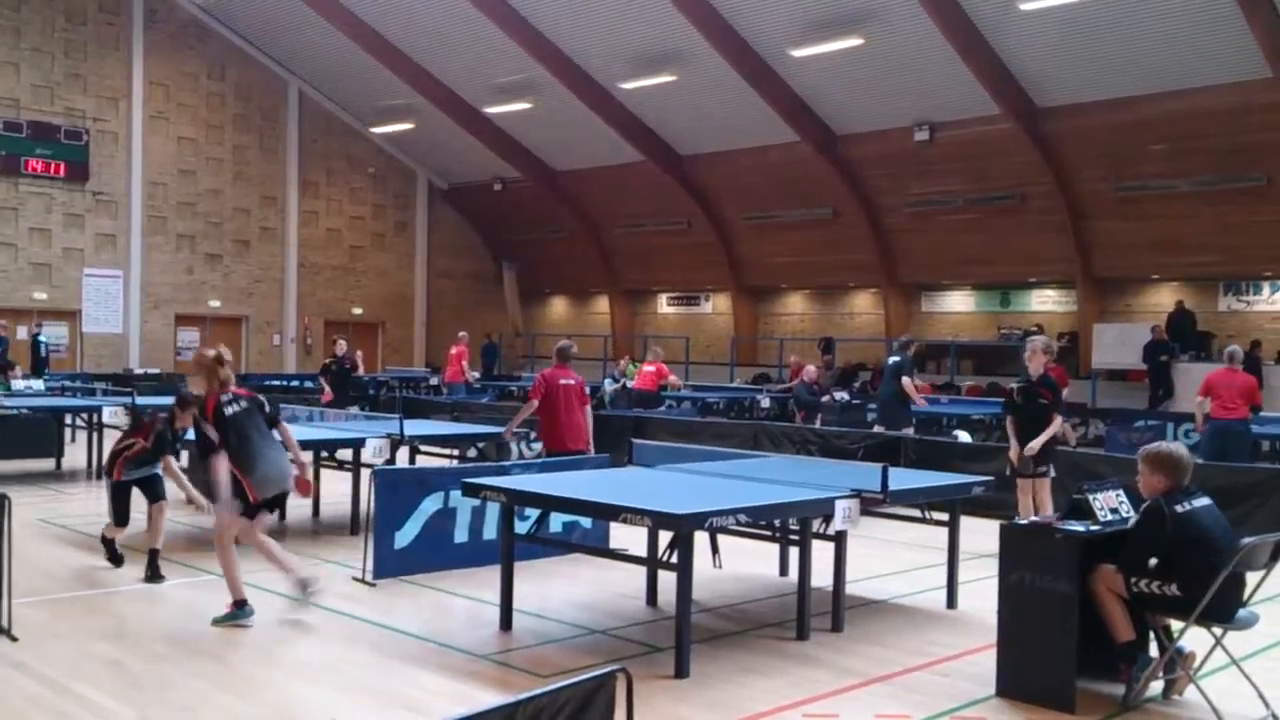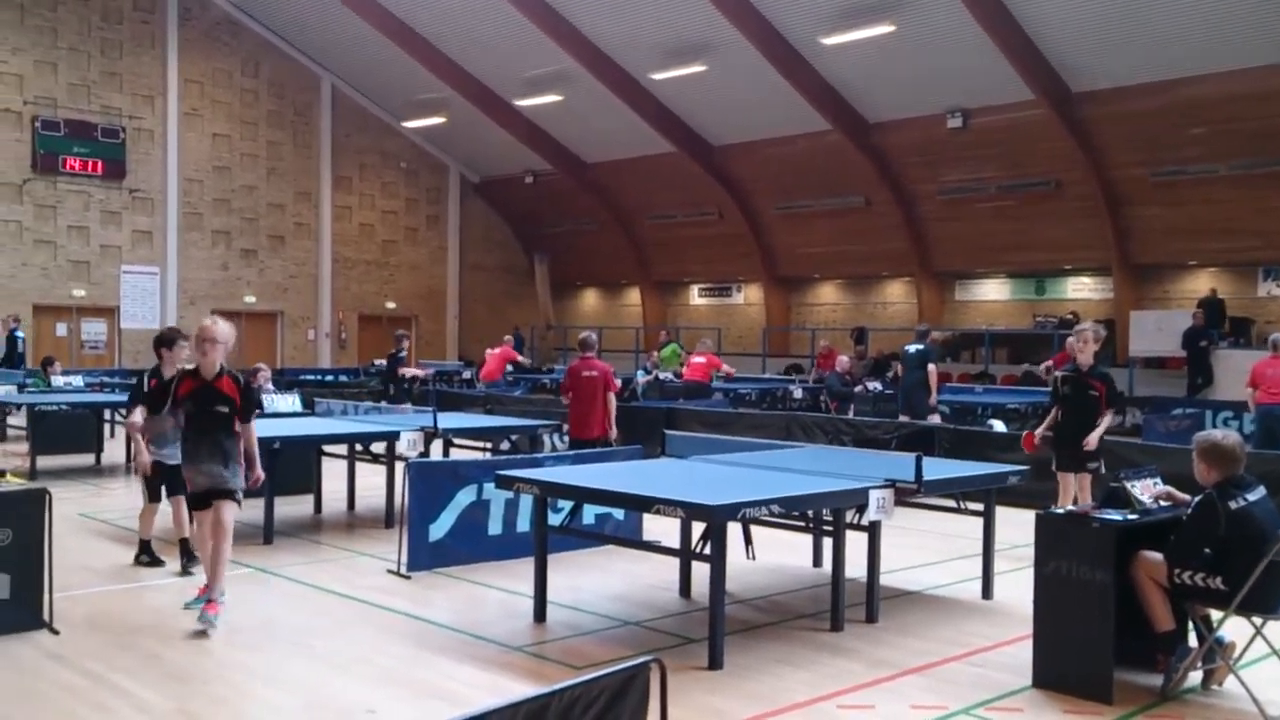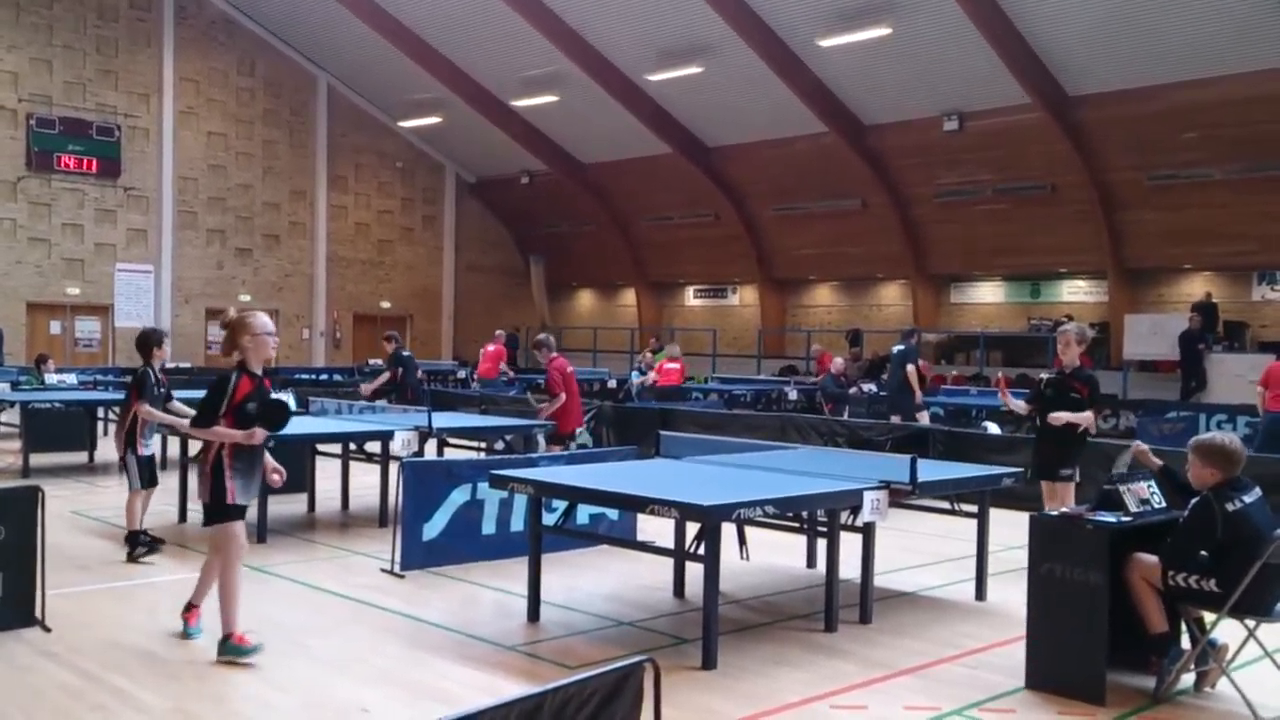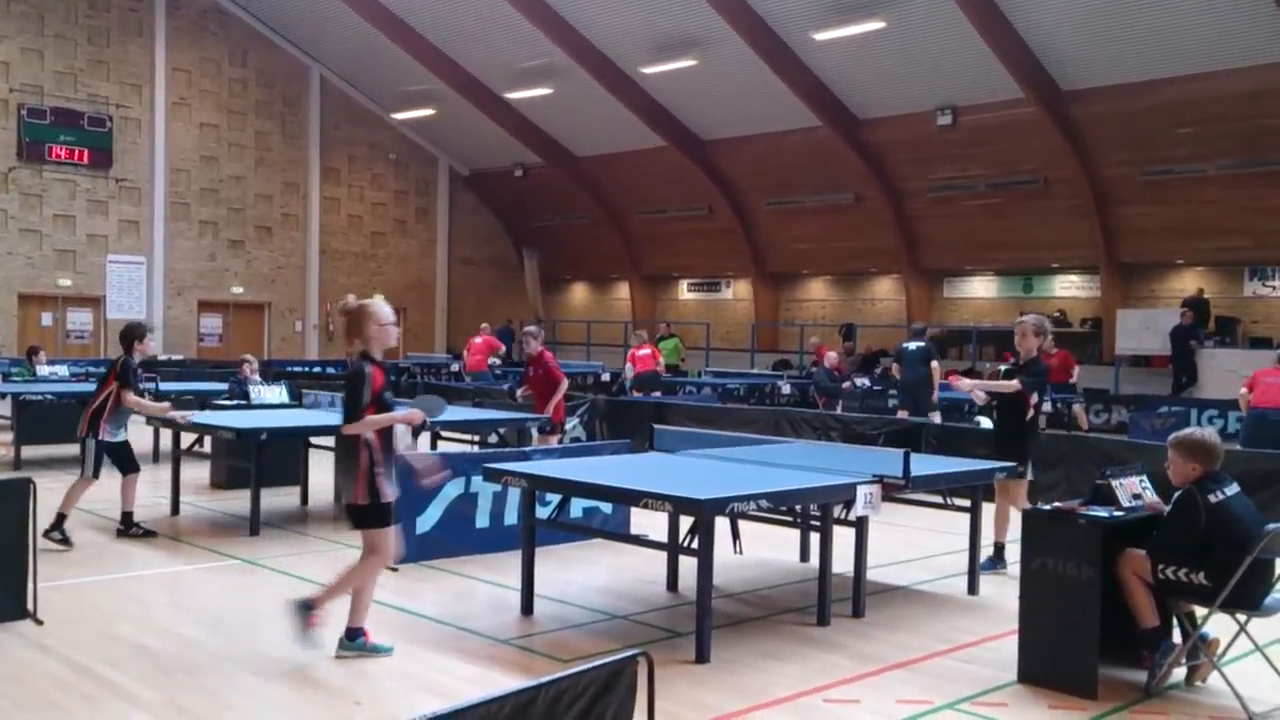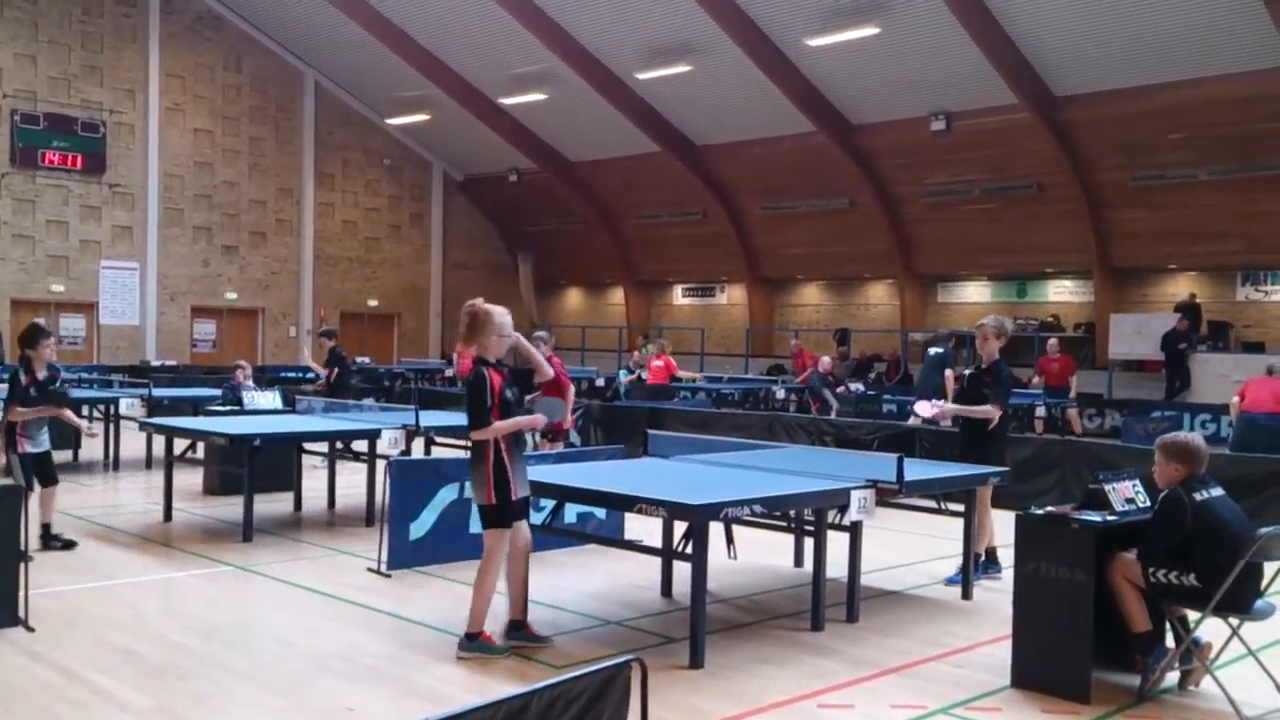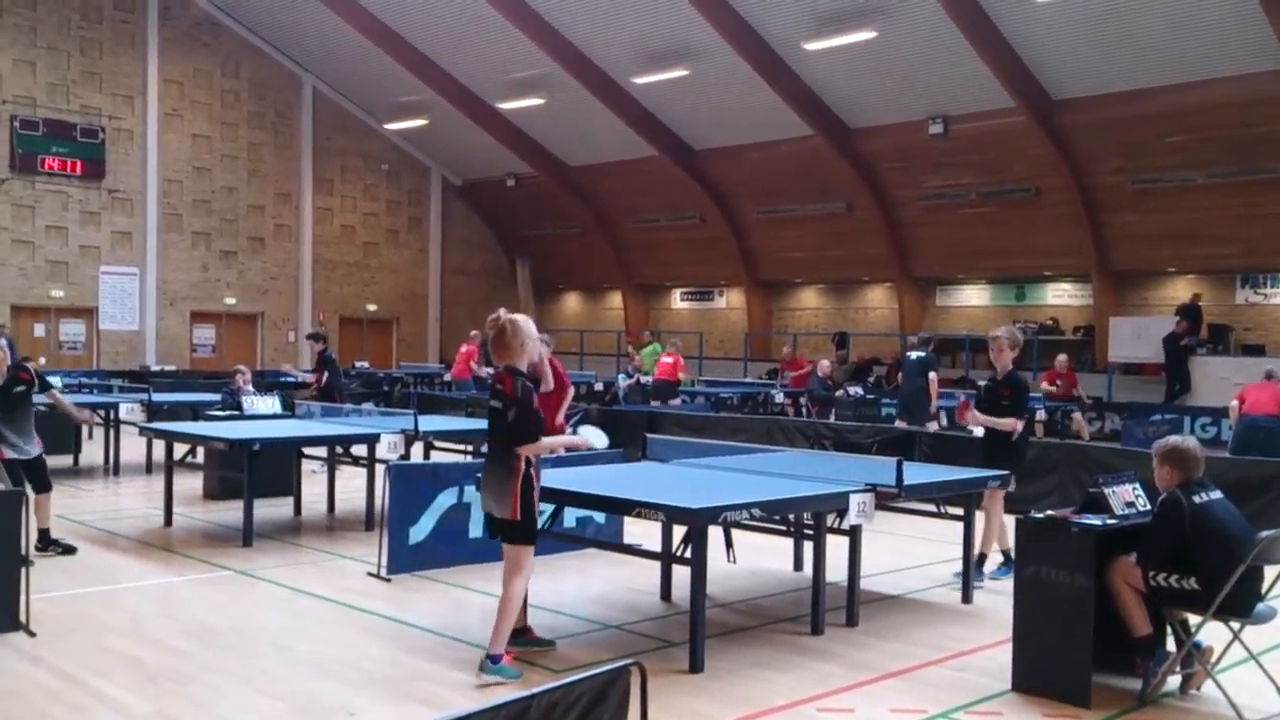
dt=0.7s
person 1, frame 1
left shoulder: (205, 414)
right shoulder: (246, 396)
left elbow: (218, 458)
right elbow: (282, 428)
left wrist: (224, 503)
right wrist: (300, 459)
left hip: (256, 481)
right hip: (279, 473)
left knee: (223, 538)
right knee: (252, 534)
left ankle: (240, 607)
right ankle: (300, 581)
person 1, frame 2
left shoulder: (237, 384)
right shoulder: (179, 382)
left elbow: (247, 424)
right elbow: (149, 406)
left wrist: (256, 464)
right wrist: (136, 424)
left hip: (228, 468)
right hip: (195, 468)
left knee: (223, 526)
right knee: (203, 530)
left ankle: (213, 603)
right ankle: (213, 583)
person 1, frame 3
left shoulder: (263, 383)
right shoulder: (230, 381)
right elbow: (198, 427)
left wrist: (266, 461)
right wrist: (242, 436)
left hip: (245, 478)
right hip: (221, 476)
left knee: (222, 550)
right knee: (235, 550)
left ankle: (193, 607)
right ankle: (231, 638)
person 1, frame 4
left shoulder: (378, 370)
right shoulder: (362, 372)
right elbow: (351, 425)
right wrist: (401, 417)
left hip: (377, 472)
right hip: (364, 472)
left knee: (378, 552)
right knee: (383, 552)
left ankle: (355, 634)
right ankle: (312, 605)
person 1, frame 5
left shoulder: (500, 372)
right shoulder: (480, 377)
left elbow: (545, 374)
right elbow: (478, 431)
left wrist: (522, 343)
right wrist: (522, 421)
left hip: (511, 471)
right hip: (493, 473)
left knee: (521, 546)
right knee: (496, 554)
left ankle: (517, 625)
right ankle: (472, 637)
person 1, frame 6
left shoulder: (501, 381)
right shoulder: (522, 388)
right elbow: (528, 445)
left wrist: (542, 360)
right wrist: (566, 440)
left hip: (493, 484)
right hip: (515, 486)
left knee: (514, 564)
right knee: (519, 571)
left ankle: (519, 630)
right ankle: (494, 658)
person 2, frame 1
left shoulder: (1158, 508)
right shoulder: (1200, 500)
left elbow: (1129, 564)
right wrist: (1142, 528)
left hip: (1199, 597)
right hip: (1227, 596)
left knee: (1101, 576)
right knee: (1149, 574)
left ankle: (1137, 663)
right ankle: (1172, 655)
person 2, frame 2
left shoulder: (1211, 502)
right shoulder: (1253, 488)
left elbow: (1176, 555)
right wrist: (1184, 500)
left hip: (1243, 590)
left knee: (1142, 563)
right knee: (1187, 569)
left ankle: (1175, 653)
right ankle: (1212, 645)
person 2, frame 3
left shoulder: (1207, 506)
right shoulder: (1247, 489)
left elbow: (1172, 556)
right elbow: (1189, 486)
right wrist: (1154, 464)
left hip: (1238, 592)
left knee: (1136, 565)
right knee: (1182, 569)
left ankle: (1169, 655)
right ankle: (1204, 648)
person 2, frame 4
left shoulder: (1190, 497)
right shoulder: (1225, 485)
left elbow: (1158, 551)
right wrist: (1166, 511)
left hip: (1229, 586)
right hip: (1254, 582)
left knee: (1128, 561)
right knee: (1168, 568)
left ankle: (1160, 649)
right ankle: (1195, 642)
person 2, frame 5
left shoulder: (1175, 498)
right shoulder: (1212, 490)
left elbow: (1148, 554)
left wrist: (1134, 554)
right wrist: (1140, 554)
left hip: (1218, 588)
right hip: (1243, 586)
left knee: (1119, 566)
right knee: (1160, 571)
left ankle: (1152, 654)
right ankle: (1188, 647)
person 2, frame 6
left shoulder: (1174, 500)
right shoulder: (1211, 492)
left elbow: (1148, 557)
left wrist: (1133, 558)
right wrist: (1140, 559)
left hip: (1219, 592)
right hip: (1244, 589)
left knee: (1119, 570)
right knee: (1160, 575)
left ankle: (1153, 658)
right ankle: (1189, 651)
person 3, frame 1
left shoulder: (180, 429)
right shoulder: (160, 428)
right elbow: (170, 467)
right wrist: (195, 496)
left hip: (149, 467)
right hip: (122, 467)
left knee: (159, 506)
right knee: (120, 524)
left ankle: (152, 564)
right ankle: (108, 537)
person 3, frame 2
right shoulder: (146, 381)
left hip: (176, 451)
right hip: (151, 452)
left knee: (179, 499)
right knee: (153, 503)
left ankle: (186, 552)
right ankle: (143, 550)
person 3, frame 3
left shoulder: (159, 377)
right shoulder: (145, 375)
left elbow: (171, 404)
right elbow: (142, 410)
left wrist: (198, 416)
right wrist: (176, 423)
left hip: (145, 441)
right hip: (132, 441)
left knee: (150, 486)
right knee: (138, 490)
left ankle: (135, 532)
right ankle: (134, 545)
person 3, frame 4
left shoulder: (135, 369)
right shoulder: (125, 364)
left elbow: (139, 404)
right elbow: (128, 400)
left wrist: (169, 414)
right wrist: (163, 407)
left hip: (116, 430)
right hip: (97, 429)
left knee: (132, 472)
right knee: (88, 478)
left ankle: (127, 524)
right ankle: (56, 527)
person 3, frame 5
left shoulder: (55, 372)
right shoulder: (20, 376)
left elbow: (59, 406)
right elbow: (11, 414)
left wrist: (81, 424)
right wrist: (41, 411)
left hip: (40, 439)
right hip: (18, 440)
left knee: (50, 485)
right knee: (25, 491)
left ankle: (47, 536)
person 3, frame 6
left shoulder: (25, 372)
left elbow: (51, 393)
left wrist: (75, 412)
left hip: (30, 444)
left knee: (44, 490)
left ankle: (44, 540)
person 4, frame 1
left shoulder: (1052, 386)
right shoulder: (1017, 386)
left elbow: (1057, 420)
right elbow: (1010, 418)
left wrist: (1039, 441)
right wrist: (1013, 443)
left hip: (1042, 447)
right hip: (1020, 448)
left knee: (1042, 493)
right knee: (1024, 492)
person 4, frame 2
left shoulder: (1103, 378)
right shoulder: (1062, 375)
left elbow: (1108, 413)
left wrist: (1097, 433)
right wrist: (1043, 428)
left hip: (1087, 442)
right hip: (1064, 439)
left knee: (1083, 488)
right knee: (1067, 490)
person 4, frame 3
left shoulder: (1088, 380)
right shoulder: (1047, 379)
left elbow: (1090, 416)
right elbow: (1027, 407)
left wrist: (1068, 416)
right wrist: (1010, 401)
left hip: (1070, 446)
right hip: (1044, 444)
left knee: (1065, 501)
right knee: (1049, 499)
person 4, frame 4
left shoulder: (1039, 370)
right shoulder: (1007, 368)
left elbow: (1013, 386)
right elbow: (985, 399)
left wrist: (975, 383)
right wrist: (971, 390)
left hip: (1022, 441)
right hip: (1002, 438)
left knee: (1018, 500)
right knee: (1001, 497)
right ankle: (998, 555)
person 4, frame 5
left shoulder: (1003, 374)
right shoulder: (971, 373)
left elbow: (993, 411)
right elbow: (959, 406)
left wrist: (957, 409)
right wrist: (944, 407)
left hip: (990, 448)
right hip: (969, 445)
left knee: (981, 504)
right knee: (979, 504)
left ankle: (973, 564)
right ankle: (991, 560)
person 4, frame 6
left shoulder: (1019, 384)
right shoulder: (988, 384)
left elbow: (1015, 423)
left wrist: (983, 420)
right wrist: (971, 418)
left hip: (1009, 454)
right hip: (990, 451)
left knee: (991, 505)
right knee: (993, 507)
left ankle: (978, 566)
right ankle: (1008, 560)
